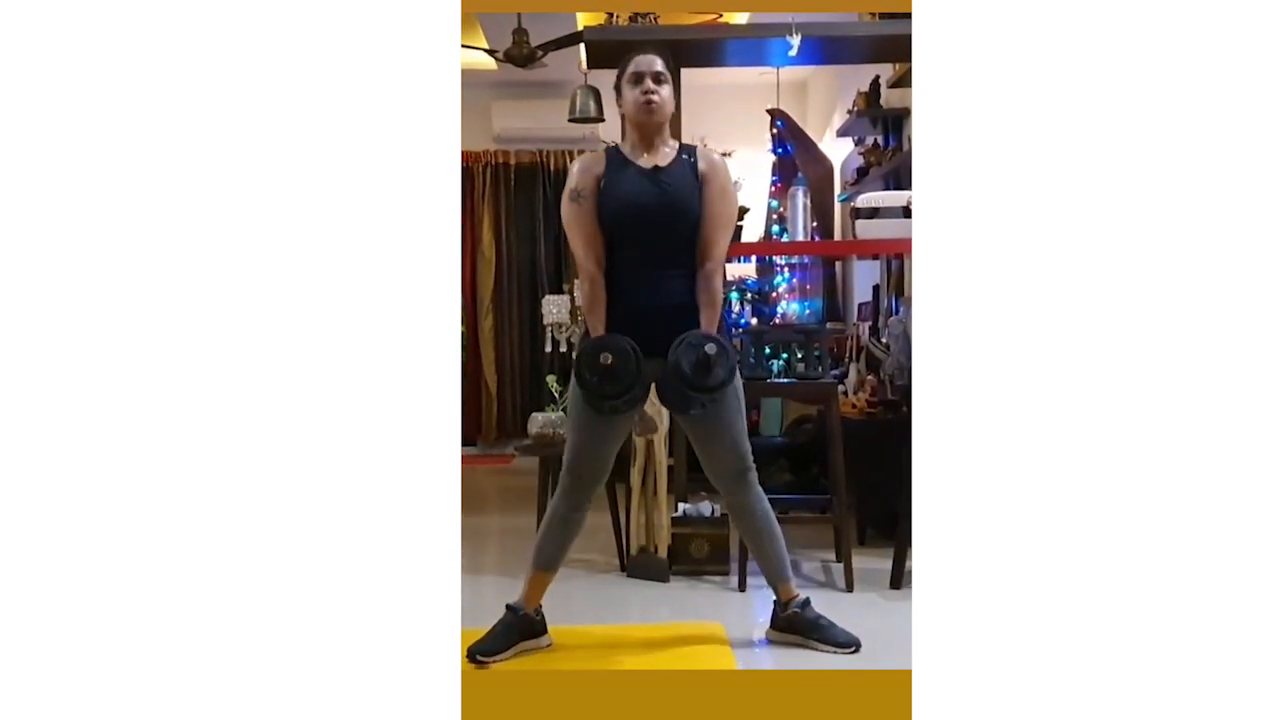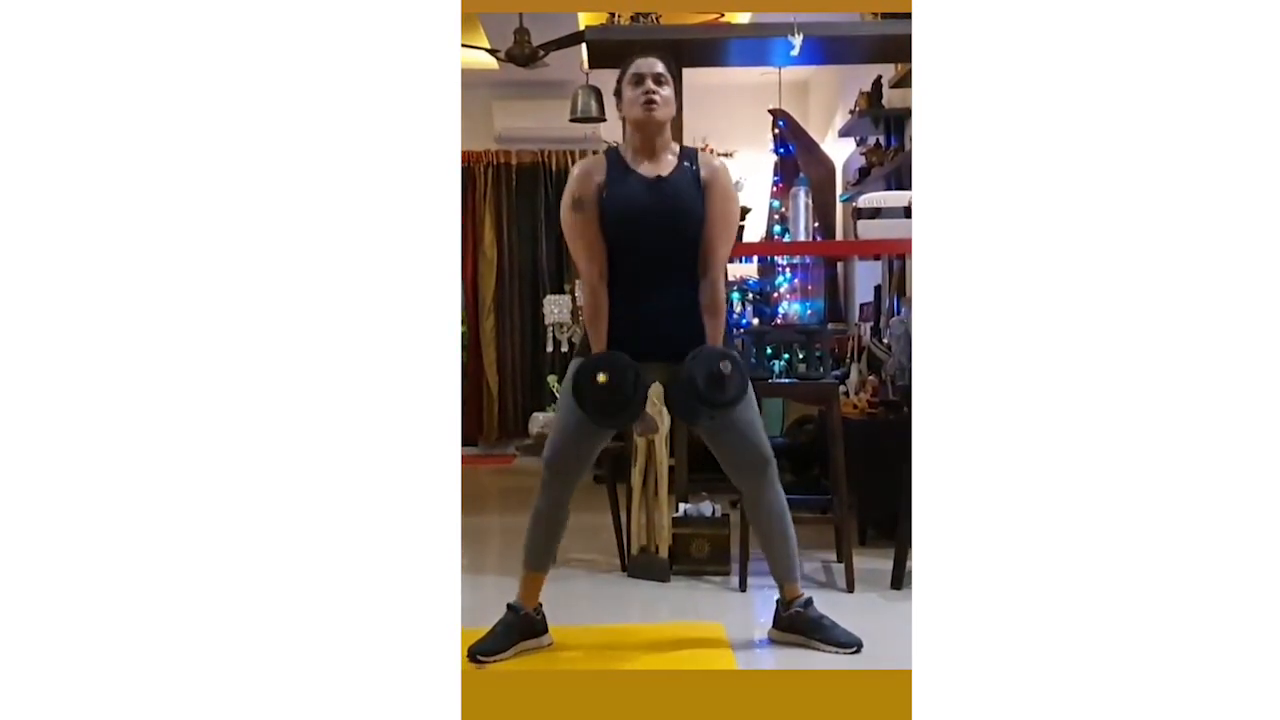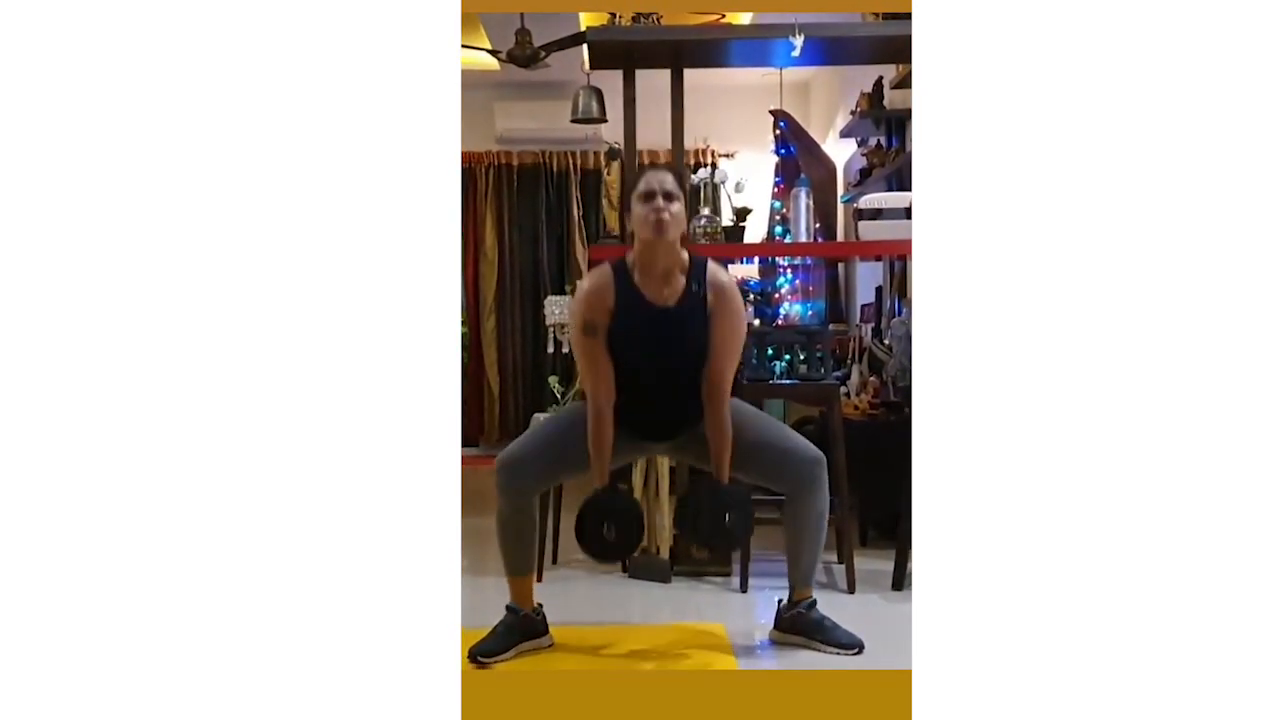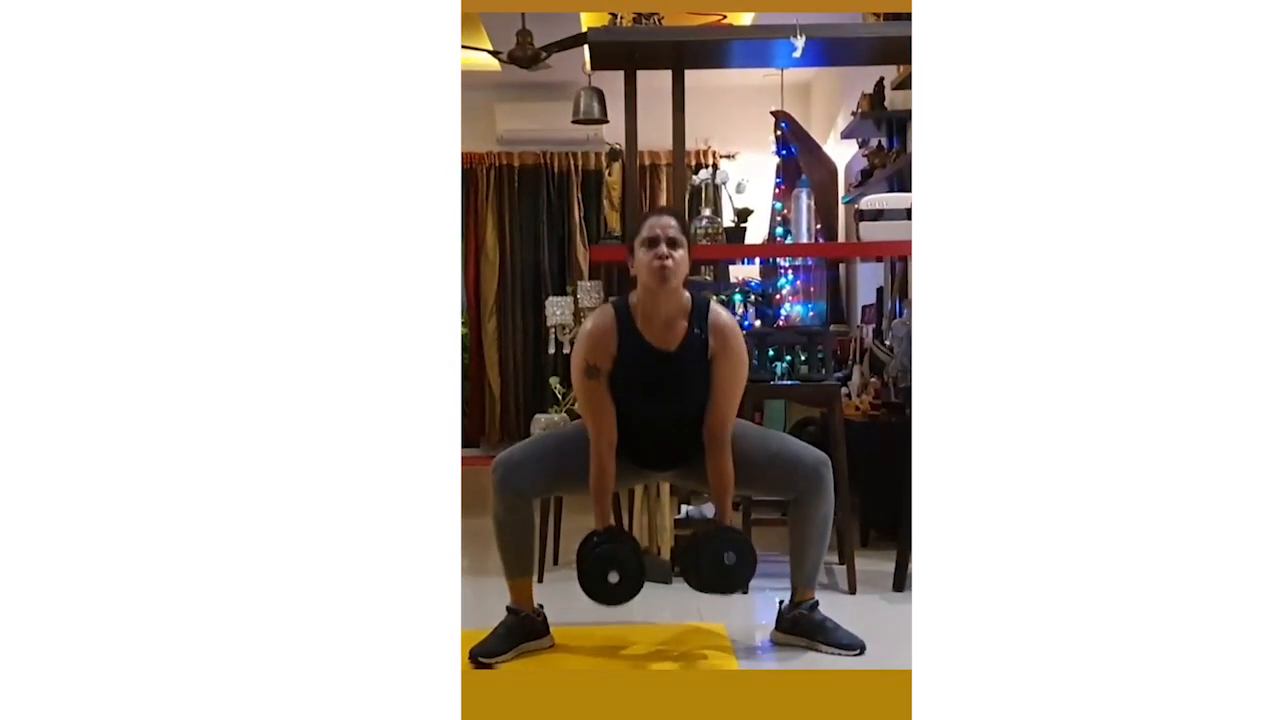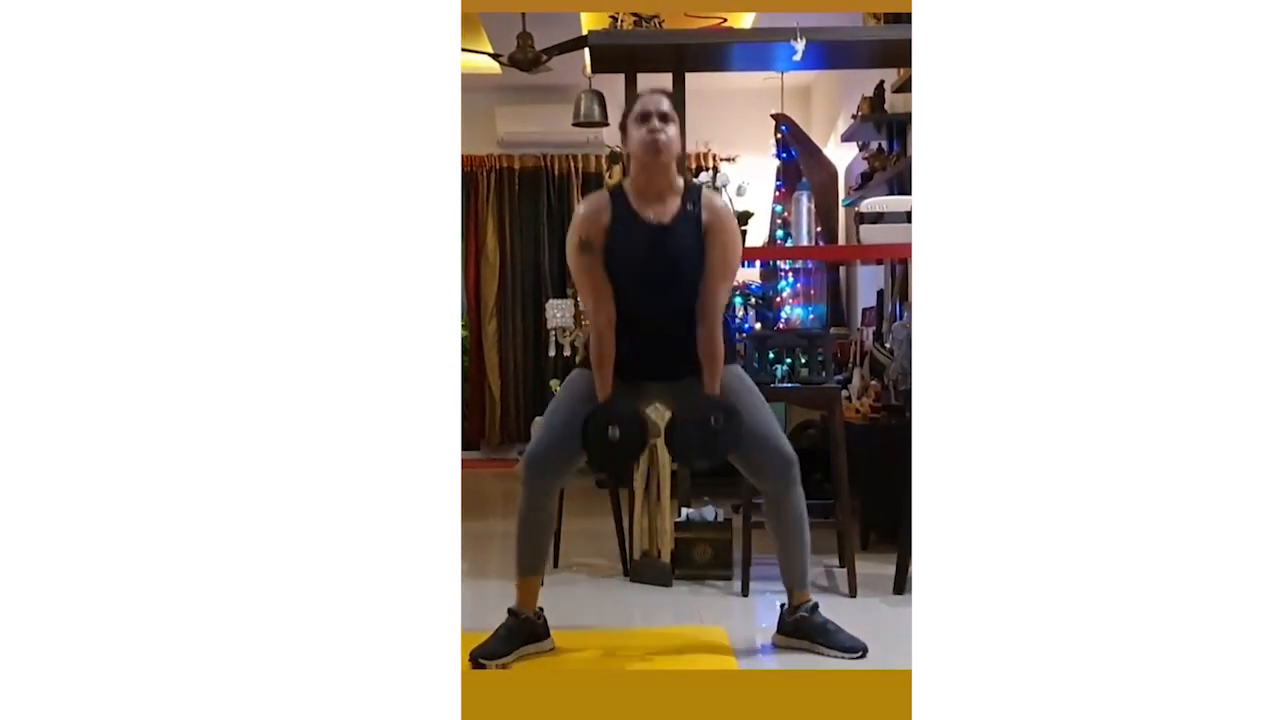
dt=0.4s
person 1, frame 1
left shoulder: (707, 167)
right shoulder: (591, 171)
left elbow: (711, 264)
right elbow: (590, 269)
left wrist: (707, 342)
right wrist: (599, 347)
left hip: (690, 340)
right hip: (618, 342)
left knee: (737, 476)
right knee: (578, 482)
left ankle: (792, 610)
right ankle: (525, 616)
person 1, frame 2
left shoulder: (708, 172)
right shoulder: (591, 175)
left elbow: (713, 273)
right elbow: (593, 278)
left wrist: (714, 354)
right wrist: (600, 360)
left hip: (692, 344)
right hip: (619, 345)
left knee: (757, 465)
right knee: (559, 469)
left ankle: (794, 608)
right ankle: (526, 615)
person 1, frame 3
left shoulder: (718, 287)
right shoulder: (599, 291)
left elbow: (717, 392)
right elbow: (600, 401)
left wrist: (720, 483)
right wrist: (600, 488)
left hip: (693, 420)
right hip: (623, 421)
left knee: (808, 468)
right knee: (512, 472)
left ankle: (798, 610)
right ankle: (524, 616)
person 1, frame 4
left shoulder: (720, 329)
right shoulder: (601, 333)
left elbow: (719, 437)
right elbow: (602, 445)
left wrist: (723, 525)
right wrist: (603, 530)
left hip: (695, 448)
right hip: (626, 449)
left knee: (814, 473)
right knee: (509, 477)
left ankle: (800, 612)
right ankle: (525, 618)
person 1, frame 5
left shoulder: (713, 212)
right shoulder: (596, 213)
left elbow: (711, 316)
right elbow: (601, 318)
left wrist: (712, 403)
right wrist: (605, 405)
left hip: (694, 364)
right hip: (621, 366)
left knee: (779, 464)
right knee: (539, 468)
left ankle: (800, 614)
right ankle: (526, 620)
